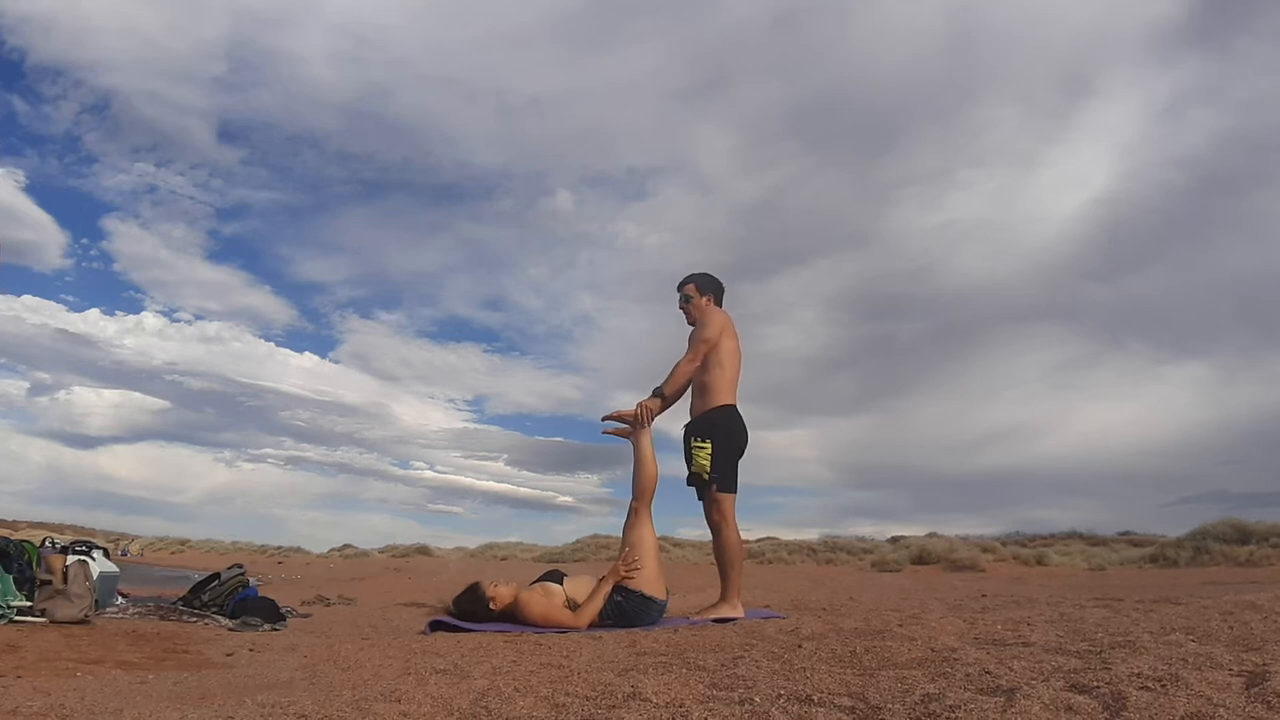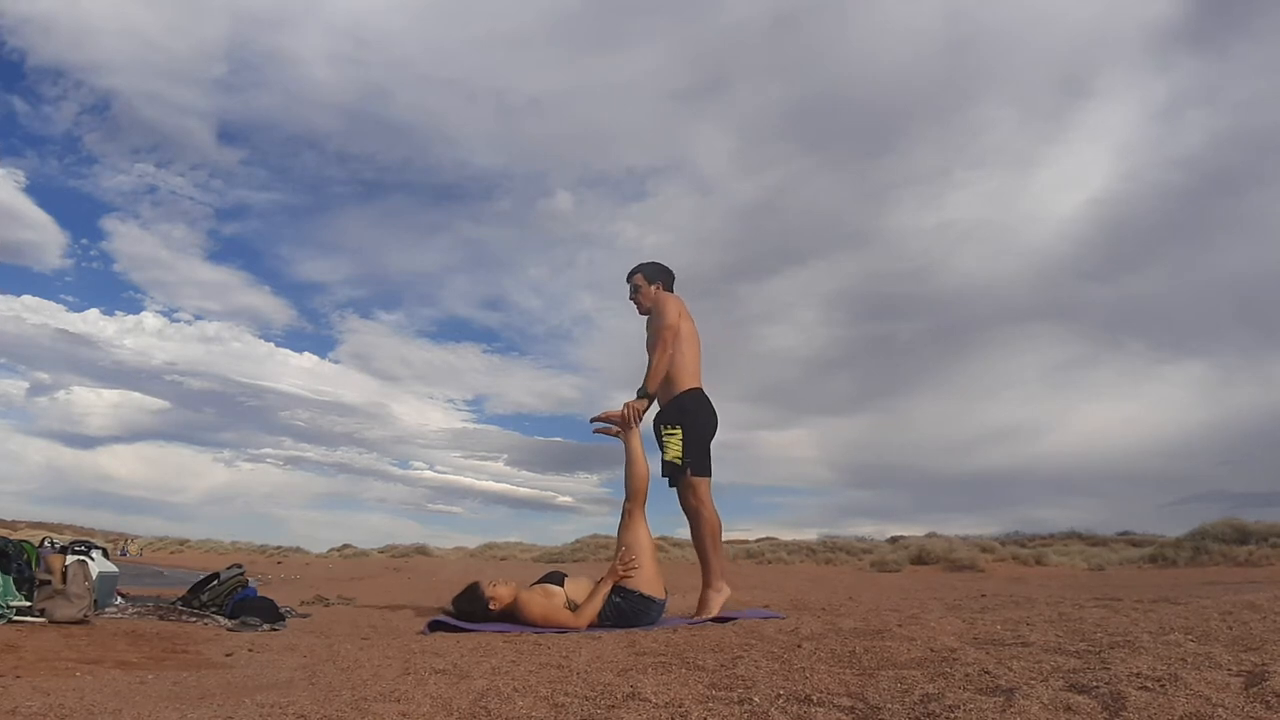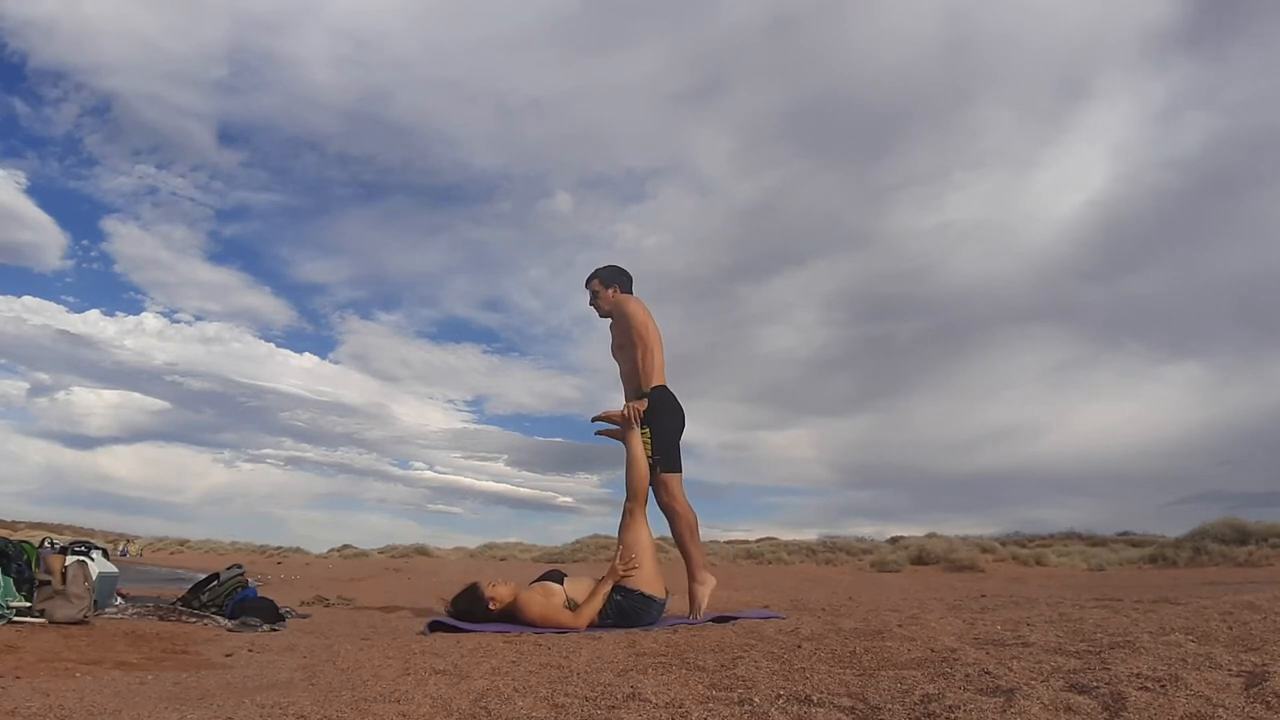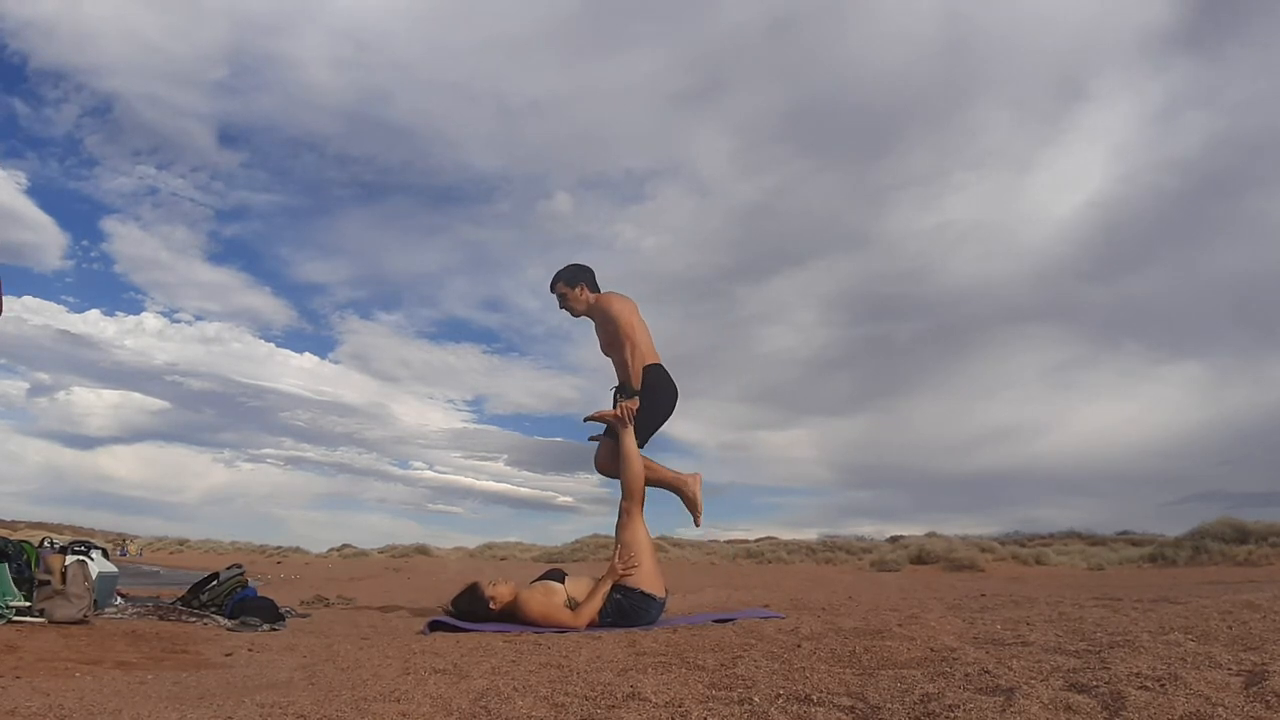
dt=1s
person 1, frame 1
left shoulder: (714, 318)
right shoulder: (706, 335)
left elbow: (691, 362)
right elbow: (685, 385)
left wrist: (656, 397)
right wrist: (650, 411)
left hip: (719, 425)
right hip: (710, 427)
left knee: (723, 514)
right knee: (716, 516)
left ankle: (731, 600)
right ankle: (729, 599)
person 1, frame 2
left shoulder: (668, 303)
right shoulder: (661, 319)
left elbow: (663, 352)
right elbow: (663, 364)
left wrist: (642, 398)
right wrist: (637, 412)
left hip: (687, 409)
right hip: (681, 413)
left knee: (697, 499)
right knee: (692, 502)
left ankle: (715, 584)
right ankle: (713, 584)
person 1, frame 3
left shoulder: (627, 306)
right shoulder: (623, 324)
left elbow: (644, 348)
left wrist: (640, 398)
right wrist: (628, 415)
left hip: (656, 408)
right hip: (652, 410)
left knee: (670, 495)
right knee: (667, 496)
left ankle: (699, 576)
right ankle: (698, 574)
person 1, frame 4
left shoulder: (607, 303)
right shoulder: (603, 320)
left elbow: (632, 346)
left wrist: (633, 395)
left hip: (652, 387)
right hip: (649, 391)
left knee: (607, 460)
right knee: (611, 457)
left ankle: (683, 483)
person 2, frame 1
left shoulder: (526, 599)
right shoulder: (524, 602)
right elbow: (578, 621)
right wrist: (610, 580)
left hip: (632, 604)
right hip: (636, 604)
right knee: (639, 508)
left ankle: (638, 437)
right ankle: (641, 433)
person 2, frame 2
left shoulder: (525, 600)
right shoulder: (524, 604)
right elbow: (578, 621)
right wrist: (609, 580)
left hip: (631, 604)
right hip: (636, 604)
right knee: (633, 509)
left ankle: (628, 436)
right ankle: (631, 431)
person 2, frame 3
left shoulder: (524, 600)
right shoulder: (524, 603)
right elbow: (577, 621)
right wrist: (609, 579)
left hip: (632, 603)
right hip: (637, 603)
right knee: (633, 509)
left ankle: (631, 436)
right ankle: (632, 431)
person 2, frame 4
left shoulder: (525, 598)
right shoulder: (524, 602)
right elbow: (577, 621)
right wrist: (609, 579)
left hip: (632, 603)
right hip: (636, 602)
right knee: (629, 509)
left ankle: (624, 431)
right ankle: (625, 428)
